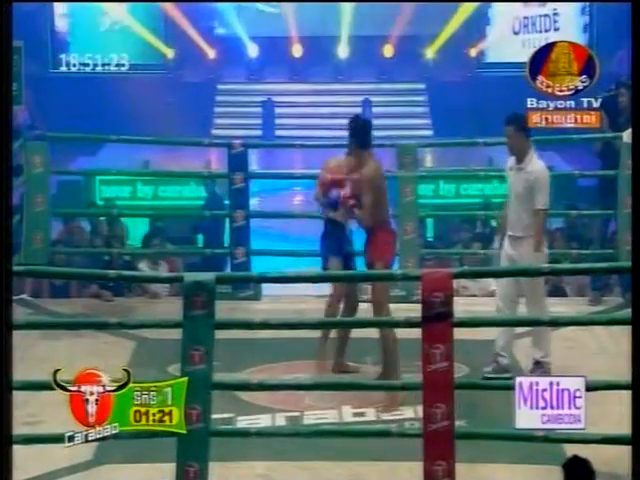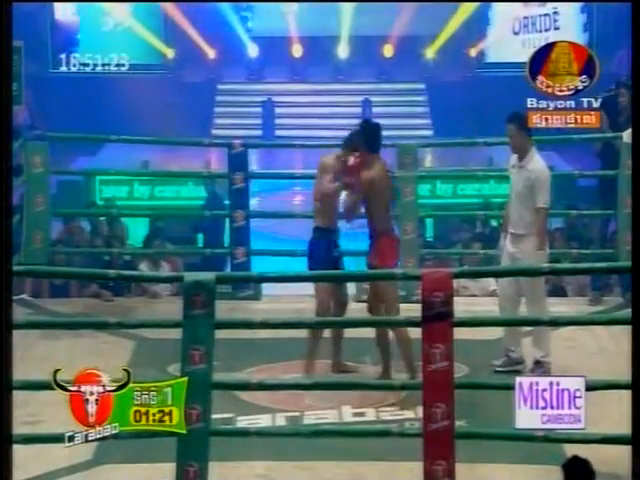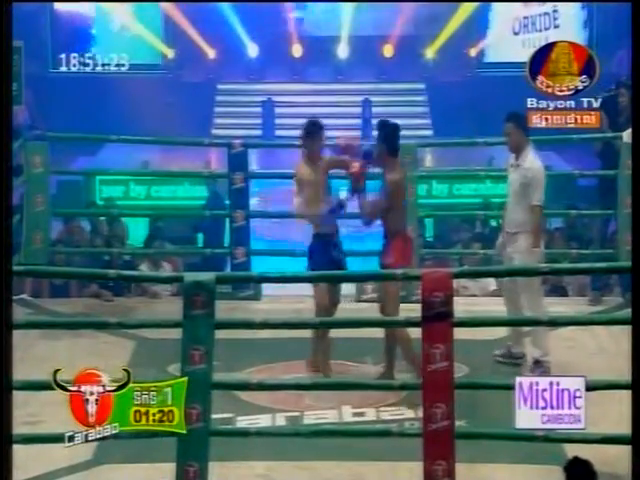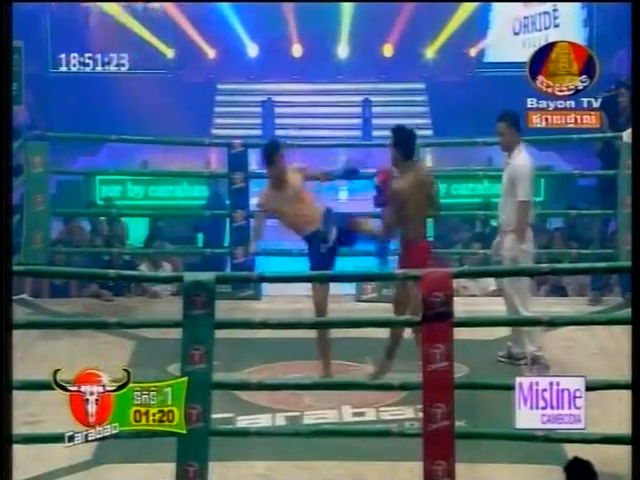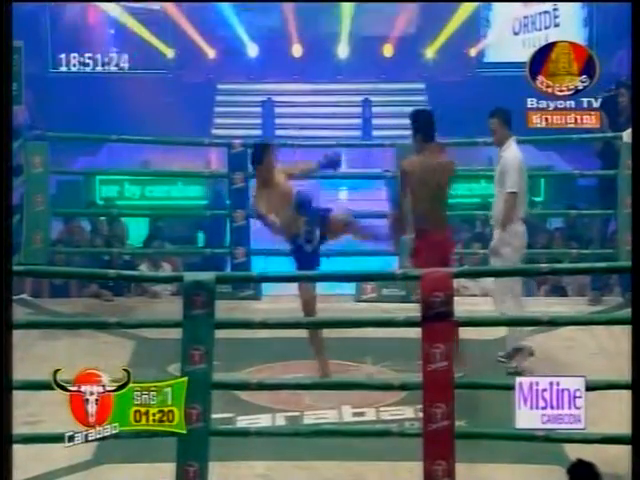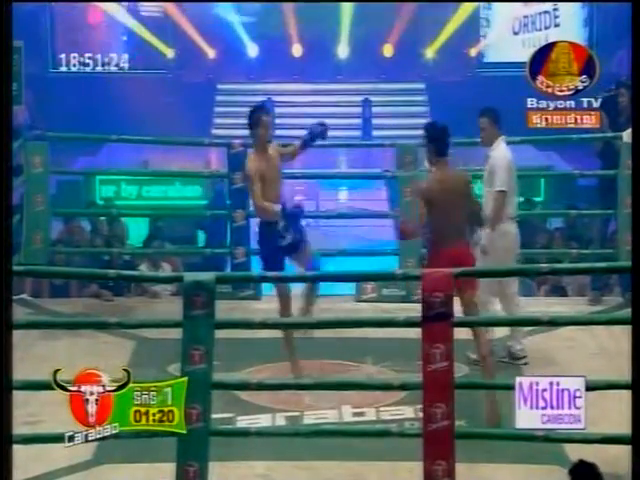
dt=0.2s
person 1, frame 1
left shoulder: (366, 174)
right shoulder: (370, 165)
left elbow: (367, 221)
left wrist: (351, 207)
left hip: (380, 238)
right hip: (378, 237)
left knee: (382, 313)
right knee: (379, 310)
left ankle: (394, 376)
right ankle: (387, 371)
person 1, frame 2
left shoulder: (369, 176)
right shoulder: (380, 169)
left elbow: (349, 213)
left wrist: (352, 185)
right wrist: (354, 179)
left hip: (383, 243)
right hip: (382, 241)
left knee: (392, 316)
right knee: (374, 309)
left ankle: (414, 377)
right ankle: (386, 371)
person 1, frame 3
left shoulder: (392, 178)
right shoulder: (394, 170)
left elbow: (369, 216)
left wrist: (360, 192)
left hip: (397, 245)
right hip: (394, 242)
left knee: (391, 315)
right knee: (386, 311)
left ankle: (421, 373)
right ankle: (389, 370)
person 1, frame 4
left shoulder: (398, 187)
right shoulder: (424, 176)
left elbow: (388, 231)
right elbow: (434, 208)
left wrist: (387, 206)
left hip: (413, 250)
right hip: (420, 246)
left knee: (417, 318)
right knee: (399, 307)
right ankle: (387, 361)
person 1, frame 5
left shoulder: (408, 166)
right shoulder: (446, 162)
left elbow: (402, 206)
left wrist: (397, 228)
left hip: (424, 238)
right hip: (443, 234)
left knee: (430, 302)
right knee: (446, 296)
right ankle: (455, 350)
person 1, frame 6
left shoulder: (426, 186)
right shoulder: (463, 180)
left elbow: (416, 229)
right elbow: (477, 220)
left wrist: (403, 229)
left hip: (439, 255)
right hip: (463, 253)
right knee: (477, 326)
right ankle: (491, 398)
person 2, frame 1
left shoulder: (538, 171)
right shoulder: (510, 164)
left elbow: (540, 214)
left wrist: (536, 251)
right wrist: (499, 236)
left hip: (529, 246)
right hip: (510, 243)
left knee: (536, 306)
right knee: (504, 302)
left ankle: (542, 361)
right ankle: (501, 360)
person 2, frame 2
left shoulder: (539, 169)
right shoulder: (513, 162)
left elbow: (541, 213)
left wrist: (539, 250)
right wrist: (503, 234)
left hip: (530, 244)
right hip: (512, 240)
left knee: (536, 305)
right knee: (506, 298)
left ankle: (542, 361)
right ankle: (513, 355)
person 2, frame 3
left shoulder: (533, 167)
right shoulder: (512, 162)
left elbow: (536, 210)
left wrist: (534, 248)
right wrist: (502, 235)
left hip: (526, 242)
right hip: (511, 239)
left knee: (532, 303)
right knee: (511, 297)
left ankle: (541, 360)
right ankle: (515, 349)
person 2, frame 4
left shoulder: (522, 163)
right shoulder: (510, 161)
left elbow: (523, 206)
left wrist: (517, 244)
right wrist: (499, 236)
left hip: (517, 239)
right hip: (508, 237)
left knee: (522, 298)
right knee: (510, 296)
left ankle: (537, 356)
right ankle: (517, 349)
person 2, frame 5
left shoulder: (511, 156)
right shoulder: (506, 154)
left elbow: (511, 198)
left wrist: (501, 234)
right wrist: (498, 232)
left hip: (509, 231)
right hip: (506, 229)
left knee: (501, 290)
right knee: (511, 290)
left ankle: (519, 344)
right ankle: (515, 345)
person 2, frame 6
left shoulder: (499, 156)
right shoulder: (498, 153)
left elbow: (500, 197)
left wrist: (488, 232)
right wrist: (485, 229)
left hip: (499, 230)
right hip: (505, 229)
left knee: (482, 289)
right knee: (508, 291)
right ankle: (517, 348)
person 3, frame 1
right shoulder: (334, 166)
right elbow: (319, 195)
left hip: (345, 233)
right hip: (333, 231)
left knee: (352, 301)
right knee: (338, 291)
left ankle: (339, 359)
right ankle: (322, 351)
person 3, frame 2
left shoulder: (341, 167)
right shoulder: (327, 164)
right elbow: (324, 192)
right wrist: (345, 183)
left hip: (332, 238)
right hip: (321, 239)
left knee: (341, 302)
right knee: (324, 305)
left ankle: (337, 360)
right ankle: (309, 364)
person 3, frame 3
left shoulder: (324, 163)
right shoulder: (302, 172)
left elbow: (350, 164)
right elbow: (300, 210)
right wrist: (326, 211)
left hip: (333, 237)
right hip: (321, 241)
left knee: (333, 302)
right knee: (323, 305)
left ankle: (317, 359)
right ankle: (320, 360)
person 3, frame 4
left shoulder: (295, 173)
right shoulder: (266, 199)
left elbow: (321, 175)
right elbow: (257, 230)
left wrist: (340, 173)
right wrist: (253, 250)
left hip: (330, 222)
right hip: (316, 241)
left knee: (368, 229)
right knee: (320, 308)
right ankle: (326, 367)
person 3, frame 5
left shoulder: (280, 172)
right shoulder: (259, 200)
left elbow: (302, 170)
right elbow: (279, 228)
left wrist: (322, 164)
right wrist: (293, 209)
left hip: (315, 223)
right hip: (300, 243)
left knee: (346, 221)
right knee: (308, 304)
right ankle: (323, 366)
person 3, frame 6
left shoulder: (272, 149)
right shoulder: (253, 164)
left elbow: (289, 155)
right elbow: (259, 206)
left wrist: (307, 140)
right wrist: (282, 210)
left hip: (287, 221)
right hip: (270, 231)
left knee: (313, 269)
right knee: (284, 294)
left ankle: (305, 317)
right ankle: (293, 361)
person 4, frame 1
left shoulder: (628, 124)
right shoulder: (609, 120)
left elbow: (624, 149)
right elbow: (599, 151)
left wrist: (609, 132)
right wrist: (602, 130)
right hip: (608, 180)
right knee: (601, 232)
left ankle: (627, 288)
right ankle: (597, 287)
person 4, frame 2
left shoulder: (629, 124)
right shoulder: (609, 120)
left elbow: (624, 149)
right elbow: (598, 152)
left wrist: (608, 131)
right wrist: (601, 130)
right hip: (608, 180)
right knee: (601, 233)
left ankle: (627, 288)
right ankle: (597, 287)
person 4, frame 3
left shoulder: (629, 124)
right shoulder: (609, 120)
left elbow: (624, 149)
right elbow: (598, 152)
left wrist: (609, 131)
right wrist: (601, 130)
right hip: (608, 180)
right knee: (600, 233)
left ankle: (627, 288)
right ankle: (597, 288)
person 4, frame 4
left shoulder: (629, 123)
right shoulder: (609, 120)
right elbow: (598, 152)
left wrist: (608, 131)
right wrist: (601, 130)
right hip: (608, 181)
right knee: (600, 233)
left ankle: (627, 288)
right ankle: (597, 288)
person 4, frame 5
left shoulder: (629, 123)
right shoulder: (610, 120)
right elbow: (598, 152)
left wrist: (608, 131)
right wrist: (600, 130)
right hip: (608, 181)
right knee: (600, 233)
left ankle: (627, 288)
right ankle: (597, 288)
person 4, frame 6
left shoulder: (629, 123)
right shoulder: (610, 120)
left elbow: (624, 149)
right elbow: (598, 152)
left wrist: (608, 131)
right wrist: (599, 130)
right hip: (608, 180)
right knee: (600, 234)
left ankle: (627, 288)
right ankle: (597, 288)
